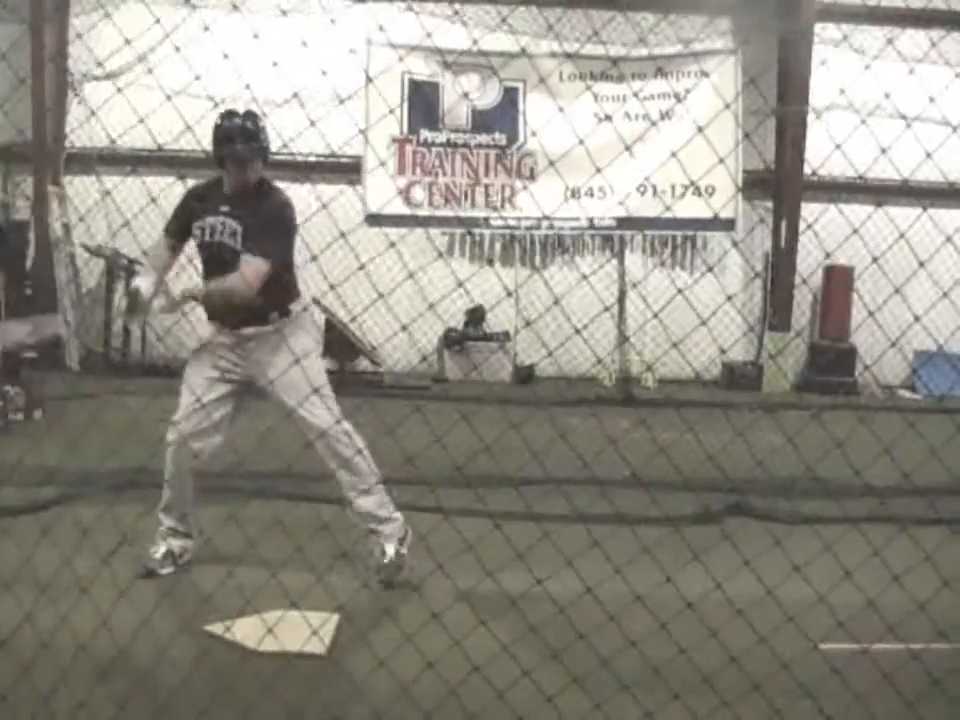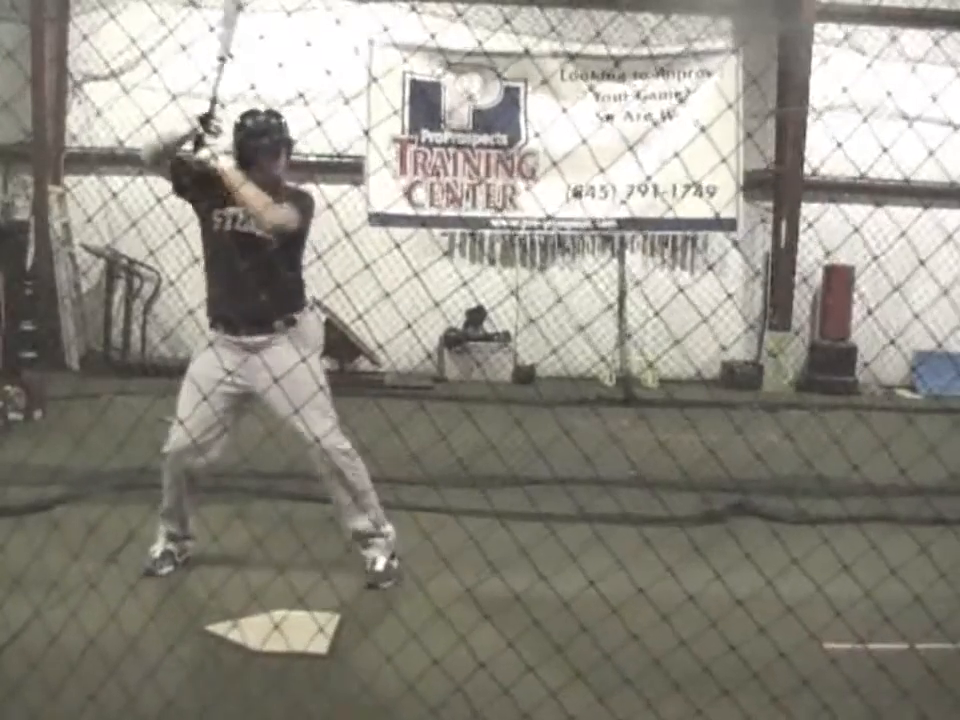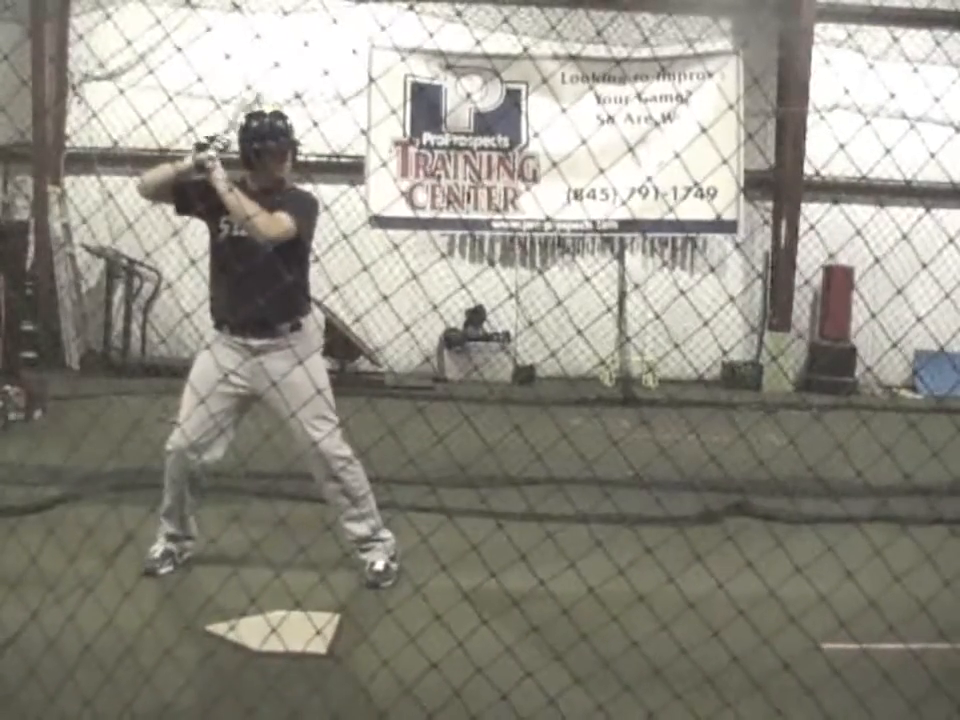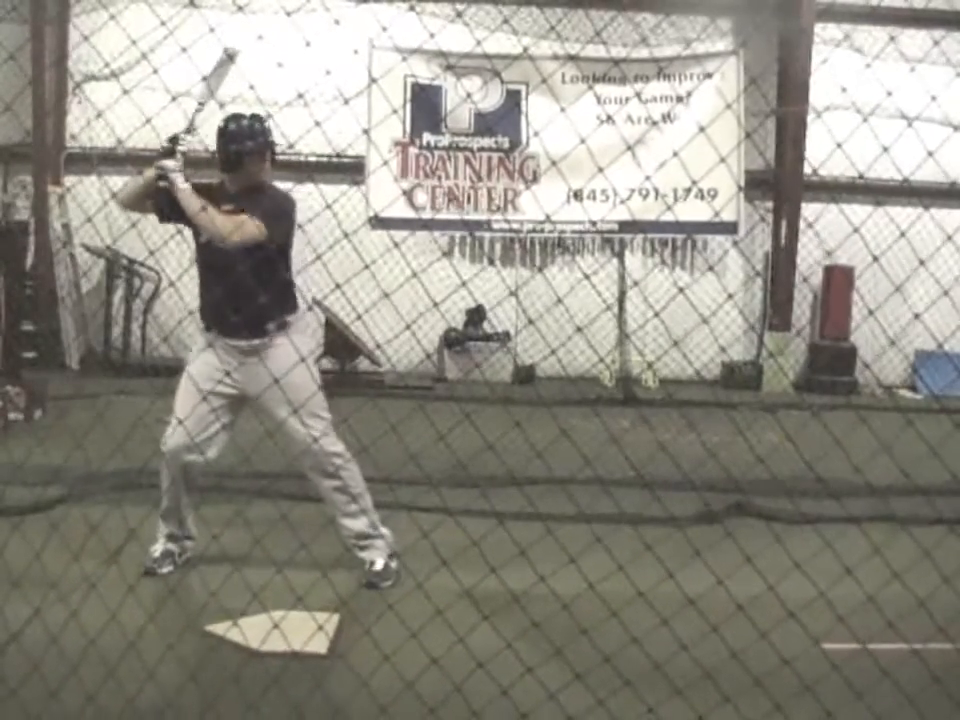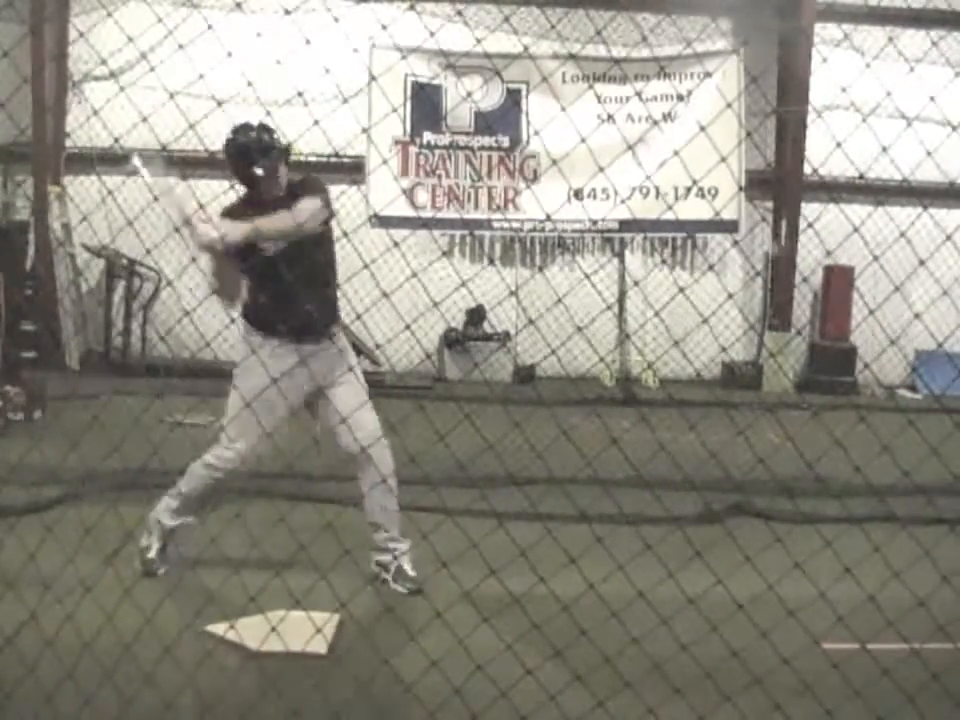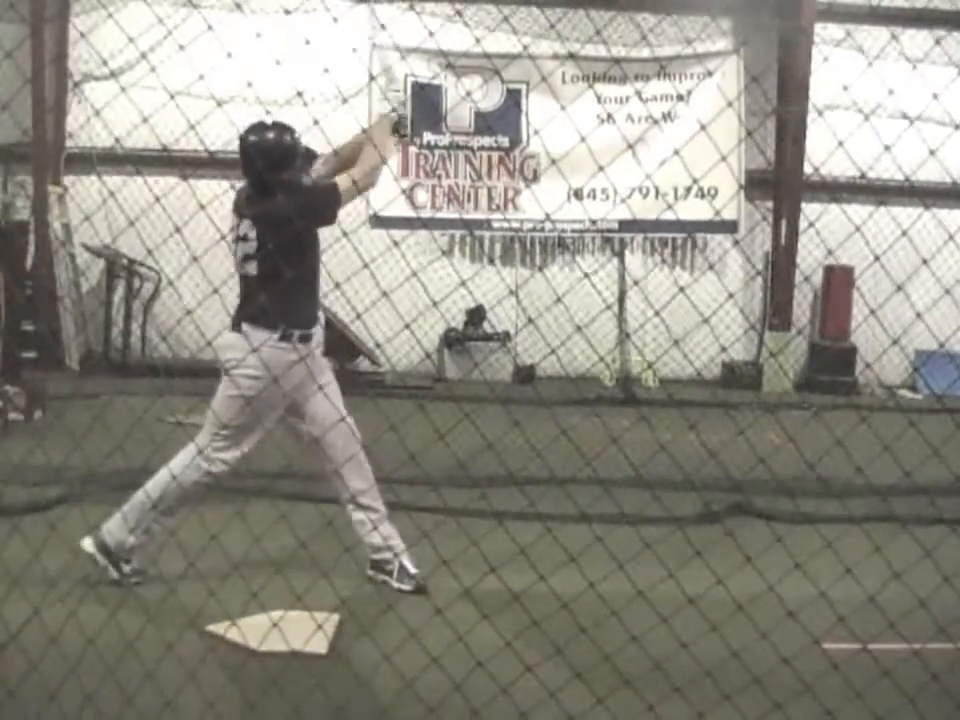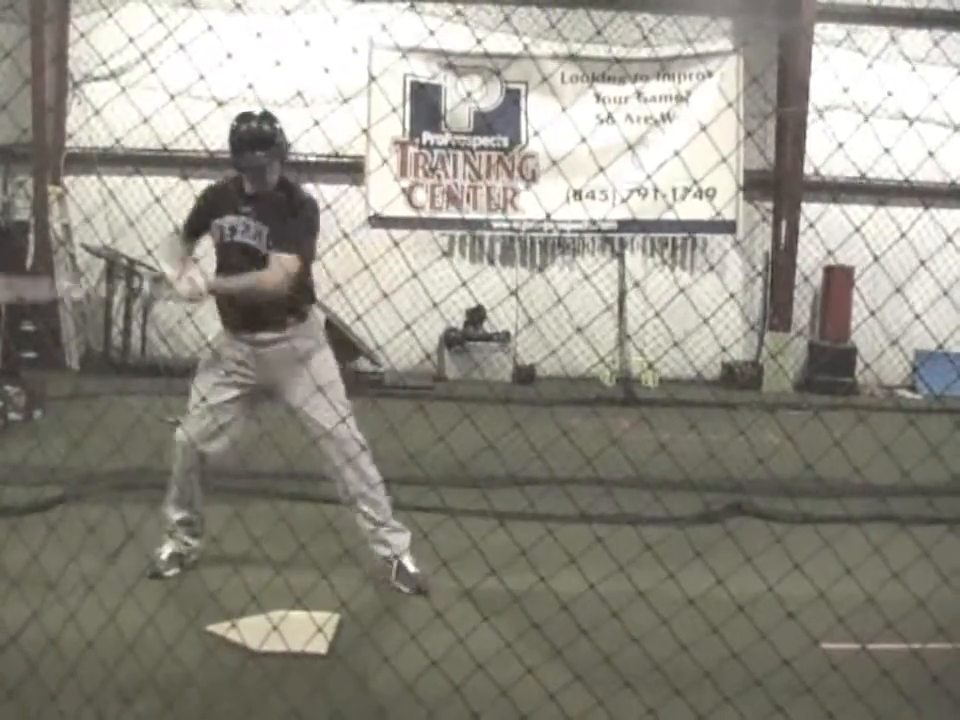
dt=0.7s
person 1, frame 1
left shoulder: (274, 206)
right shoulder: (198, 199)
left elbow: (247, 283)
right elbow: (168, 247)
left wrist: (185, 293)
right wrist: (148, 279)
left hip: (281, 331)
right hip: (223, 336)
left knee: (329, 429)
right knee: (183, 437)
left ankle: (389, 531)
right ankle: (175, 539)
person 1, frame 2
left shoulder: (298, 200)
right shoulder: (209, 187)
left elbow: (272, 220)
right elbow: (151, 157)
left wrist: (226, 169)
right wrist: (186, 137)
left hip: (284, 343)
right hip: (222, 345)
left knee: (330, 443)
right knee: (180, 449)
left ankle: (379, 539)
right ankle: (173, 539)
person 1, frame 3
left shoulder: (301, 203)
right shoulder: (215, 193)
left elbow: (268, 230)
right elbow: (146, 187)
left wrist: (219, 180)
right wrist: (190, 165)
left hip: (289, 346)
right hip: (228, 346)
left knee: (329, 450)
right knee: (182, 448)
left ankle: (377, 545)
right ankle: (174, 539)
person 1, frame 4
left shoulder: (277, 203)
right shoulder: (203, 196)
left elbow: (227, 235)
right elbow: (128, 201)
left wrist: (179, 184)
right wrist: (159, 173)
left hip: (277, 343)
right hip: (217, 346)
left knee: (321, 445)
right knee: (177, 448)
left ankle: (375, 544)
right ankle: (174, 538)
person 1, frame 5
left shoulder: (308, 189)
right shoulder: (235, 216)
left elbow: (301, 221)
right elbow: (229, 293)
left wrist: (240, 232)
right wrist: (224, 250)
left hip: (327, 344)
right hip: (269, 349)
left knee: (370, 447)
right knee: (229, 454)
left ankle: (390, 553)
right ankle: (163, 526)
person 1, frame 6
left shoulder: (264, 190)
right shoulder: (286, 204)
left elbow: (332, 165)
right elbow: (362, 177)
left wrist: (377, 129)
right wrist: (384, 133)
left hip: (301, 346)
right hip: (268, 352)
left knee: (343, 443)
right knee: (210, 454)
left ankle: (384, 551)
right ankle: (112, 542)
person 1, frame 7
left shoulder: (299, 206)
right shoulder: (216, 197)
left elbow: (277, 281)
right elbow: (183, 240)
left wrist: (210, 285)
right wrist: (178, 268)
left hip: (294, 338)
right hip: (234, 340)
left knee: (342, 437)
right knee: (191, 440)
left ankle: (393, 545)
right ankle: (183, 538)
